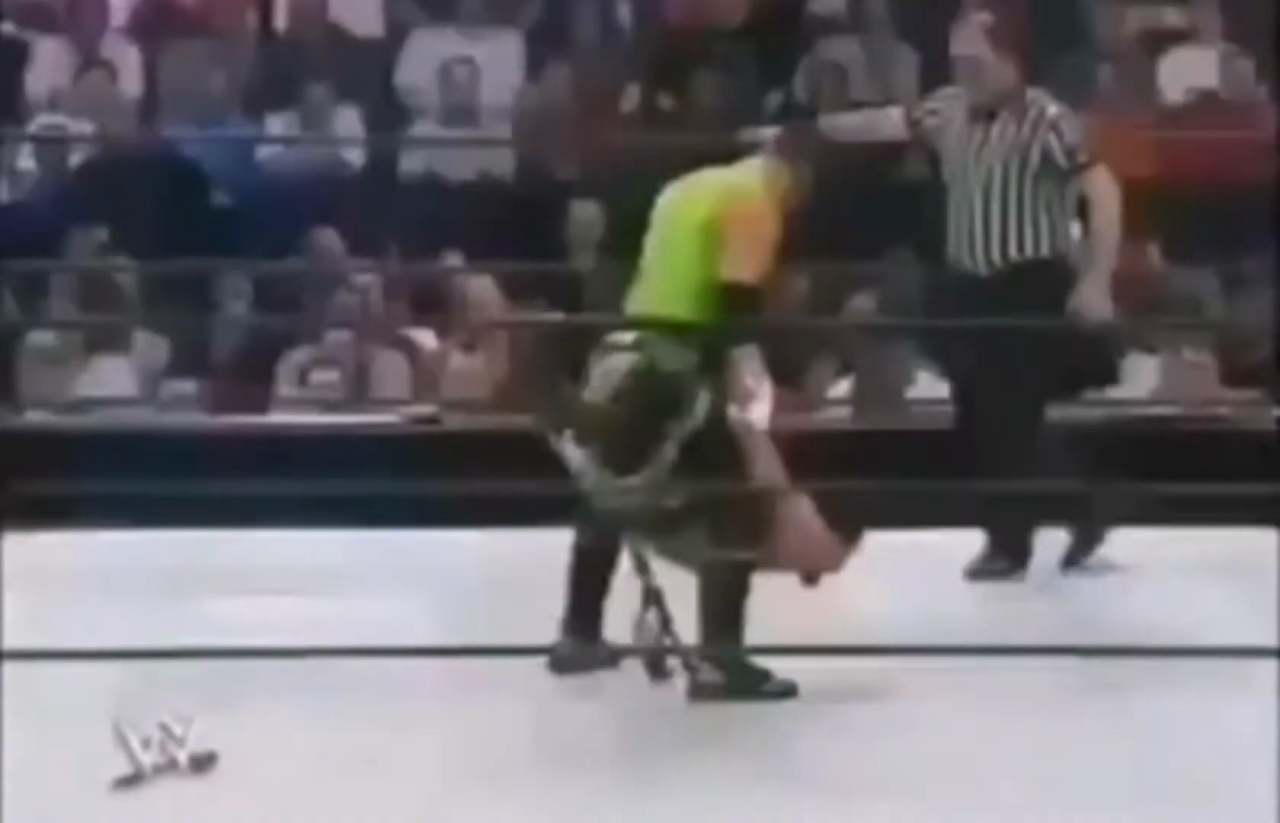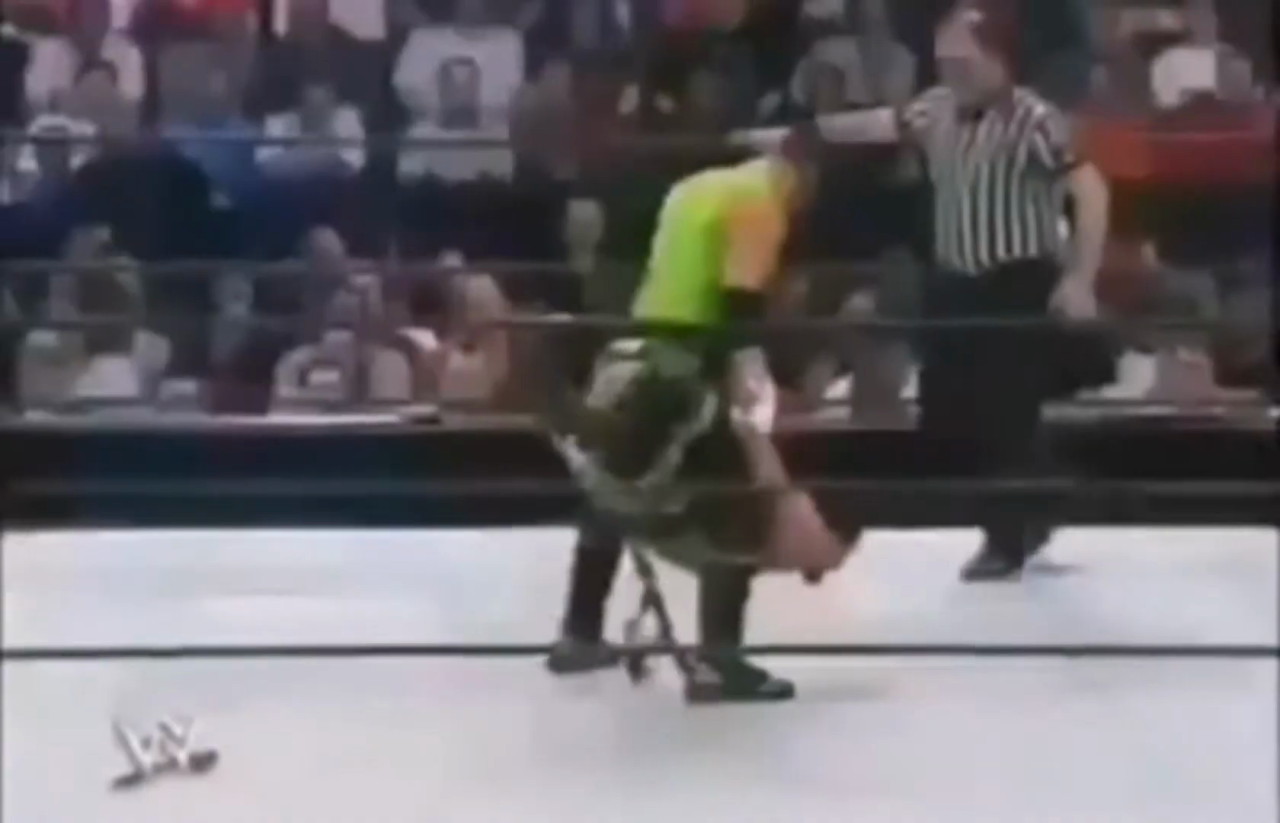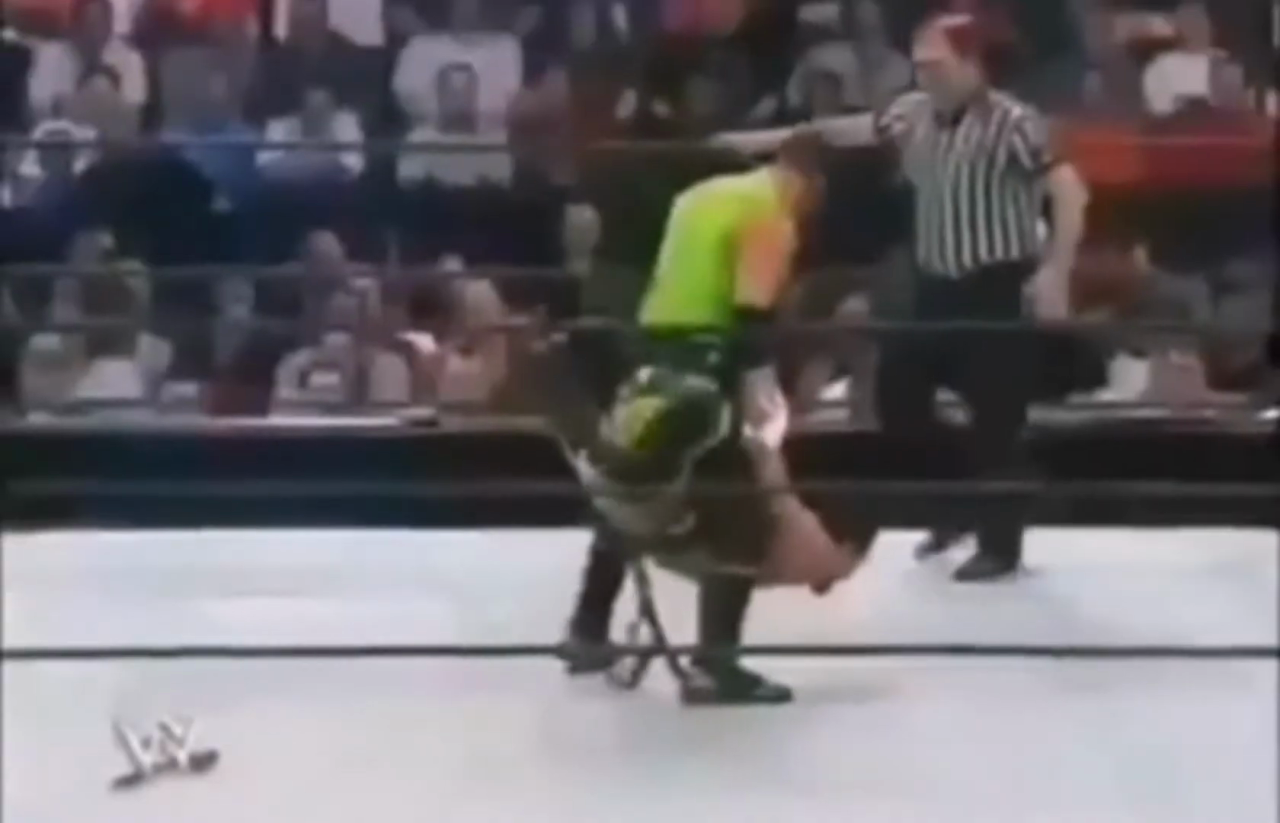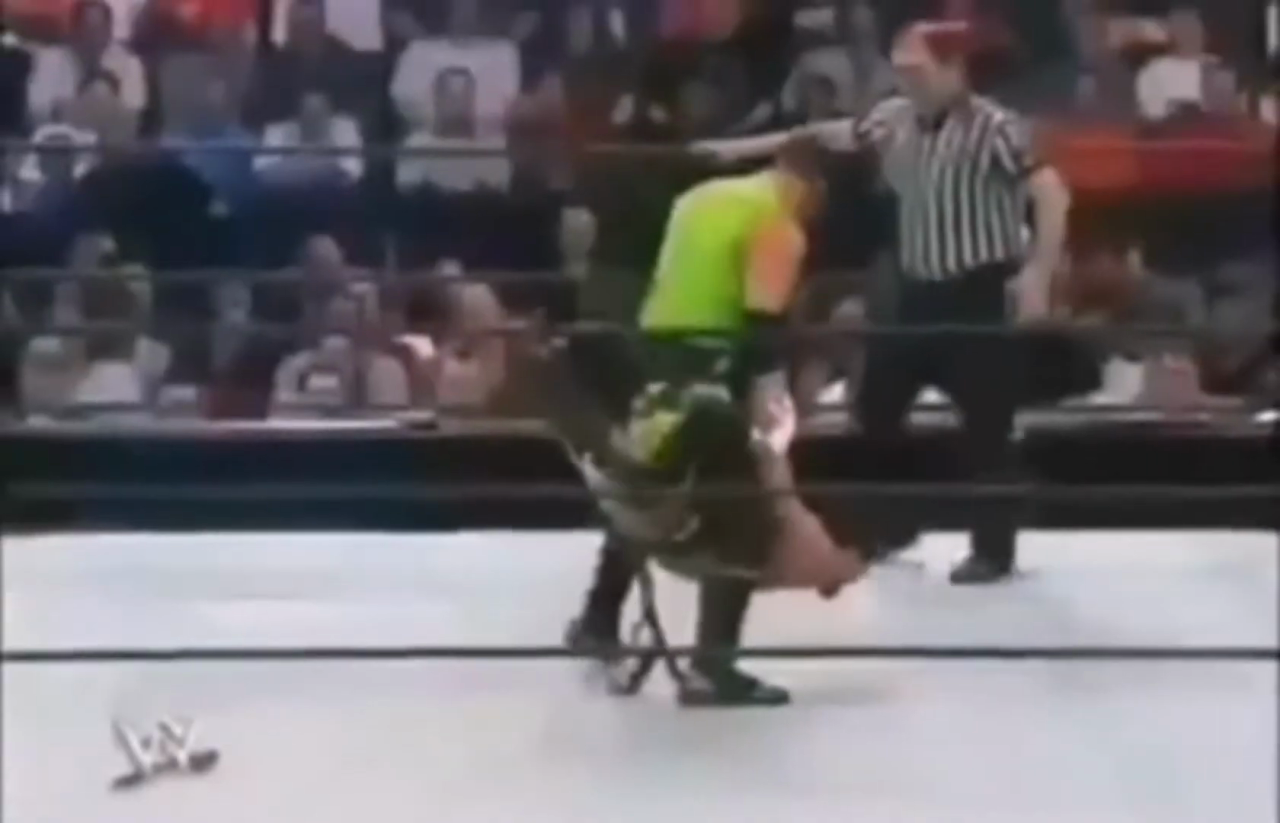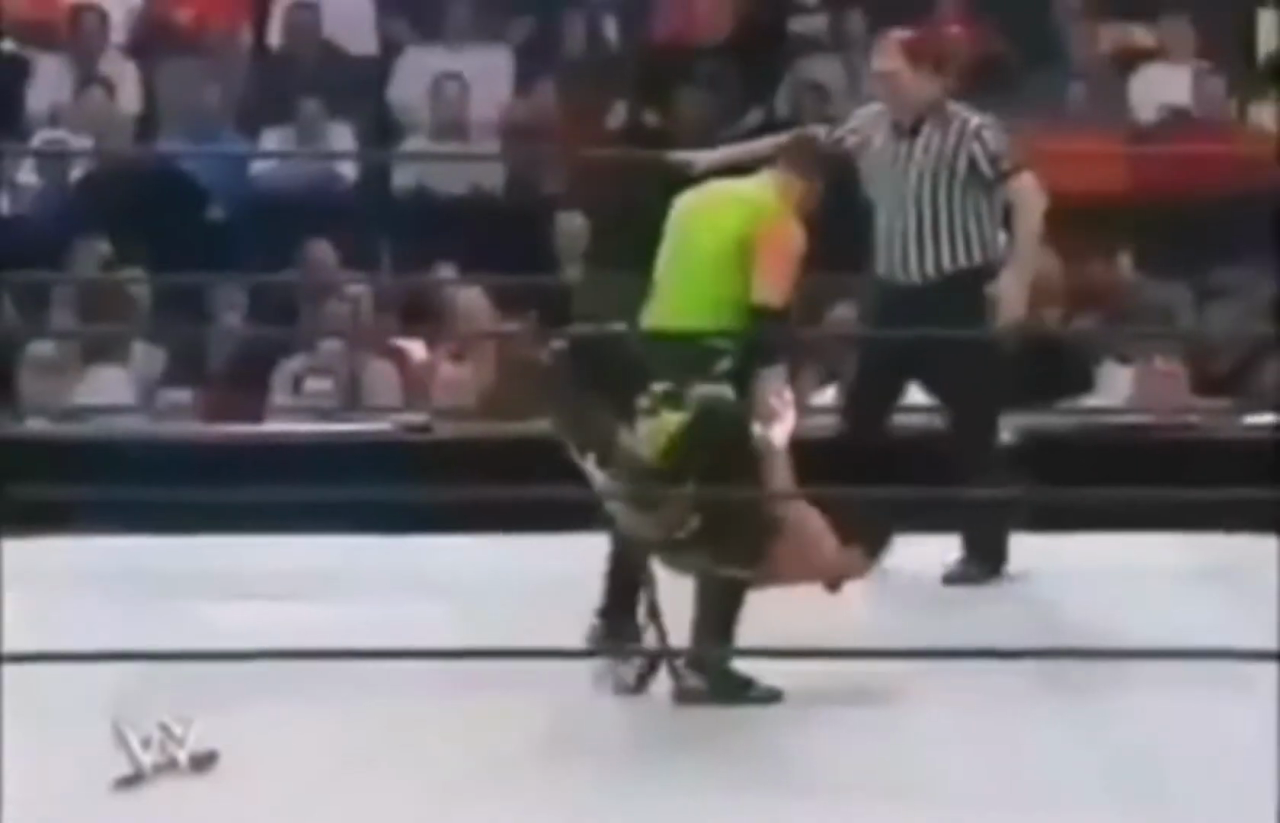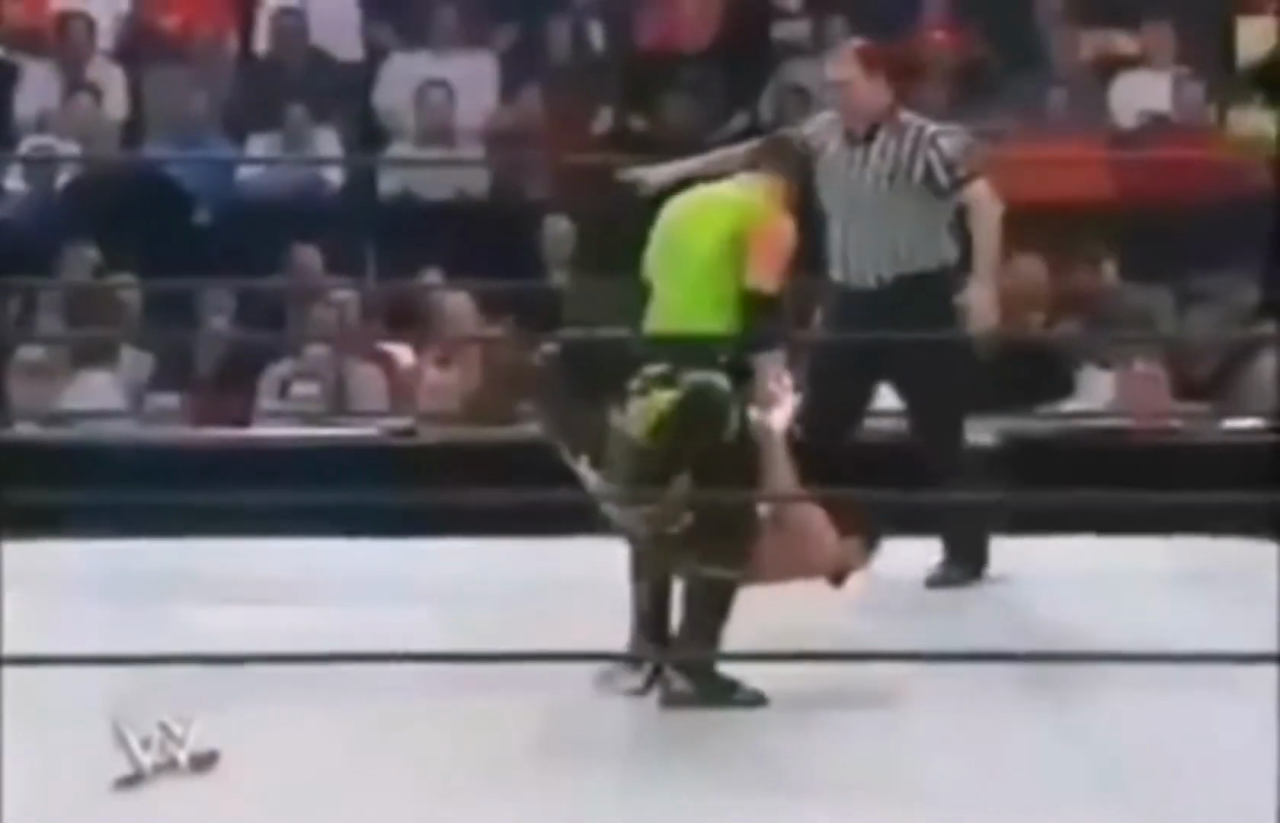
dt=0.1s
person 1, frame 1
left shoulder: (690, 186)
right shoulder: (755, 205)
right elbow: (738, 301)
right wrist: (748, 382)
left hip: (638, 343)
right hip: (687, 353)
left knee: (612, 490)
right knee: (737, 503)
right ankle: (719, 660)
person 1, frame 2
left shoulder: (696, 186)
right shoulder: (762, 208)
right elbow: (740, 305)
right wrist: (750, 385)
left hip: (644, 346)
right hip: (690, 357)
left knee: (615, 491)
right knee: (738, 506)
right ankle: (718, 661)
person 1, frame 3
left shoulder: (699, 195)
right shoulder: (772, 220)
right elbow: (754, 318)
right wrist: (762, 398)
left hip: (651, 351)
right hip: (703, 364)
left knee: (628, 499)
right knee: (739, 516)
left ankle: (588, 630)
right ankle: (713, 665)
person 1, frame 4
left shoulder: (699, 197)
right shoulder: (780, 227)
right elbow: (763, 324)
right wrist: (769, 403)
left hip: (654, 352)
right hip: (707, 366)
left knee: (634, 501)
right knee: (741, 519)
left ankle: (597, 623)
right ankle: (710, 668)
person 1, frame 5
left shoulder: (694, 197)
right shoulder: (778, 220)
right elbow: (767, 319)
right wrist: (773, 400)
left hip: (655, 354)
right hip: (710, 366)
left knee: (645, 502)
right knee: (737, 517)
left ankle: (617, 621)
right ankle: (703, 665)
person 1, frame 6
left shoulder: (678, 205)
right shoulder: (770, 217)
right elbow: (762, 307)
right wrist: (770, 377)
left hip: (656, 356)
right hip: (712, 362)
left knee: (644, 502)
right knee: (725, 519)
left ankle: (648, 645)
right ankle: (689, 667)
person 2, frame 1
left shoulder: (1047, 122)
right shoulder: (950, 109)
left elbow: (1104, 193)
right elbow: (886, 123)
left wrist: (1095, 281)
left hip: (1028, 287)
right hip: (965, 283)
left knee: (1012, 419)
right knee: (977, 417)
left ankle: (1010, 544)
right ankle: (1078, 515)
person 2, frame 2
left shoulder: (1034, 121)
right shoulder: (938, 110)
left elbow: (1090, 191)
right elbow: (875, 125)
left wrist: (1080, 278)
right wrist: (792, 134)
left hip: (1016, 286)
right hip: (954, 282)
left knee: (1006, 419)
right knee: (942, 413)
left ankle: (1007, 543)
right ankle: (1029, 521)
person 2, frame 3
left shoulder: (1012, 123)
right shoulder: (915, 113)
left elbow: (1070, 190)
right elbow: (852, 130)
left wrist: (1055, 274)
right wrist: (770, 140)
left hip: (998, 288)
right hip: (936, 286)
left knee: (996, 422)
right knee: (896, 401)
left ankle: (999, 544)
right ankle: (949, 515)
person 2, frame 4
left shoulder: (994, 128)
right shoulder: (896, 119)
left elbow: (1051, 193)
right elbow: (831, 135)
left wrist: (1037, 272)
right wrist: (748, 147)
left hip: (982, 291)
right hip: (919, 289)
left knee: (985, 425)
right knee: (875, 403)
left ankle: (993, 547)
right ankle: (892, 522)
person 2, frame 5
left shoulder: (971, 133)
right shoulder: (870, 125)
left elbow: (1028, 196)
left wrist: (1016, 275)
right wrist: (722, 155)
left hip: (961, 295)
right hip: (895, 295)
left knee: (971, 428)
right knee: (859, 416)
left ankle: (986, 549)
person 2, frame 6
left shoulder: (925, 140)
right shoulder: (823, 134)
left elbow: (983, 202)
right elbow: (755, 153)
left wrist: (983, 284)
right wrist: (674, 171)
left hip: (916, 298)
right hip: (851, 300)
left knee: (938, 429)
right knee: (819, 424)
left ankle: (966, 552)
